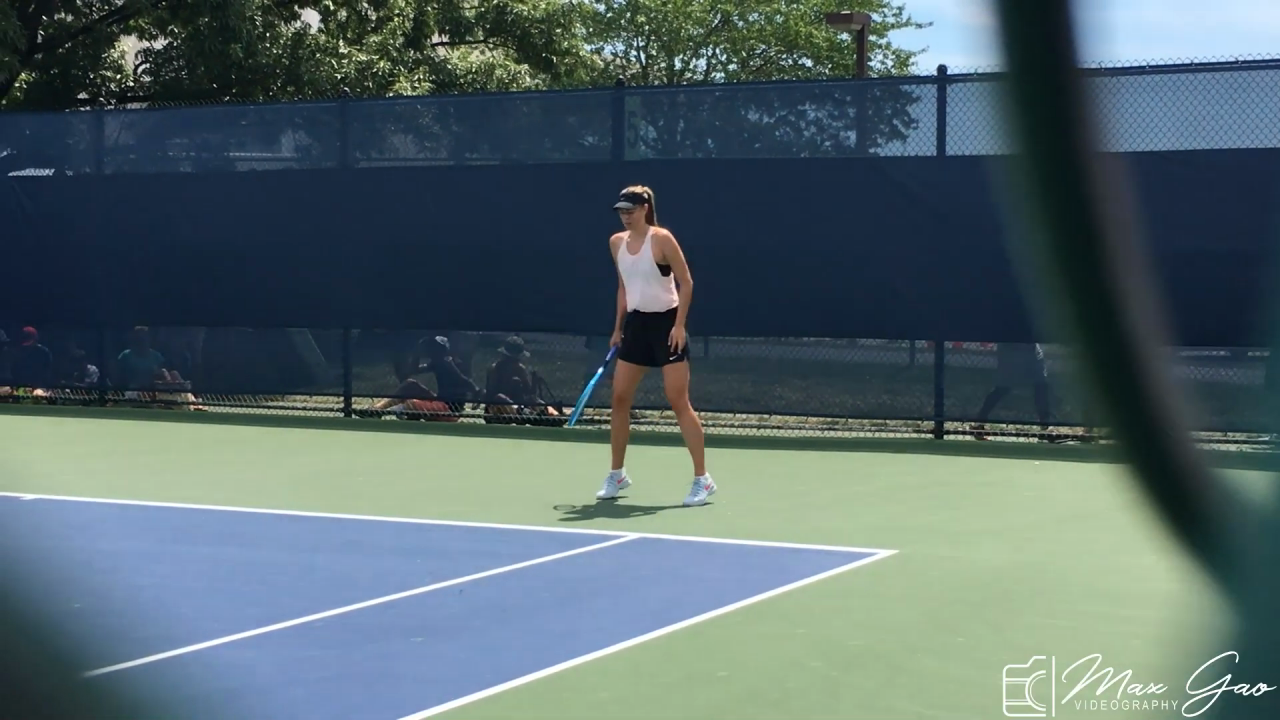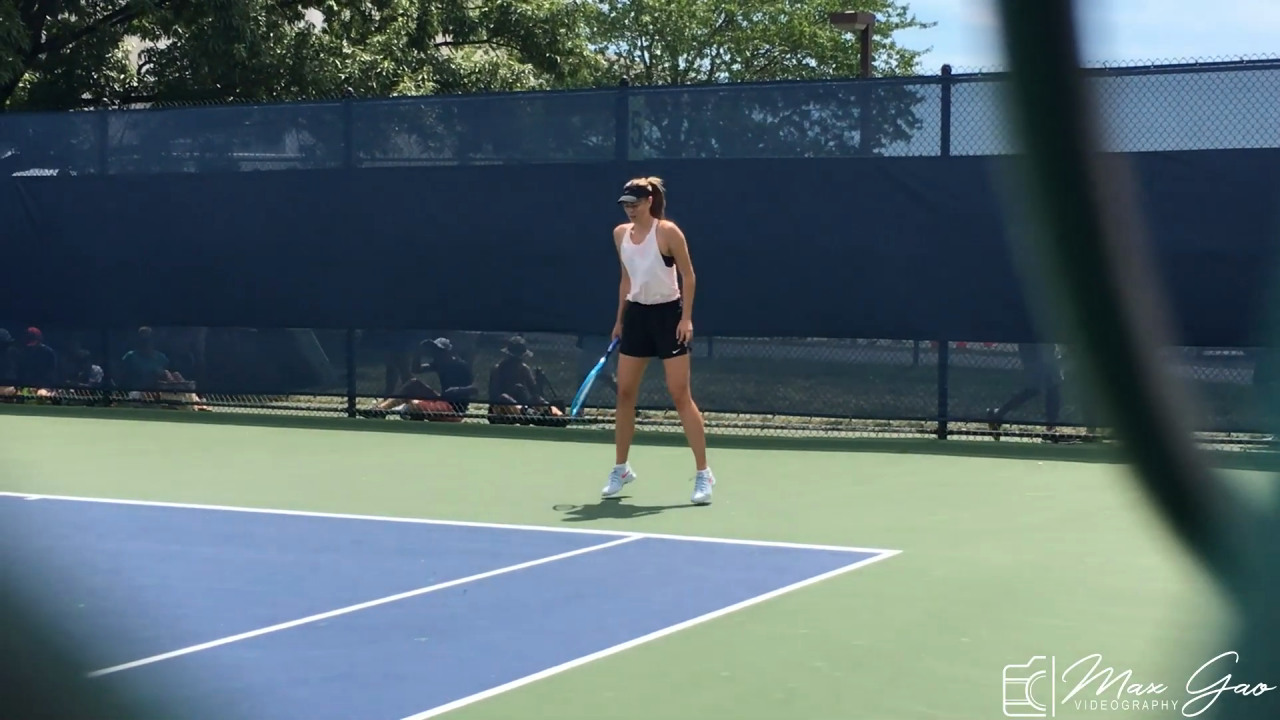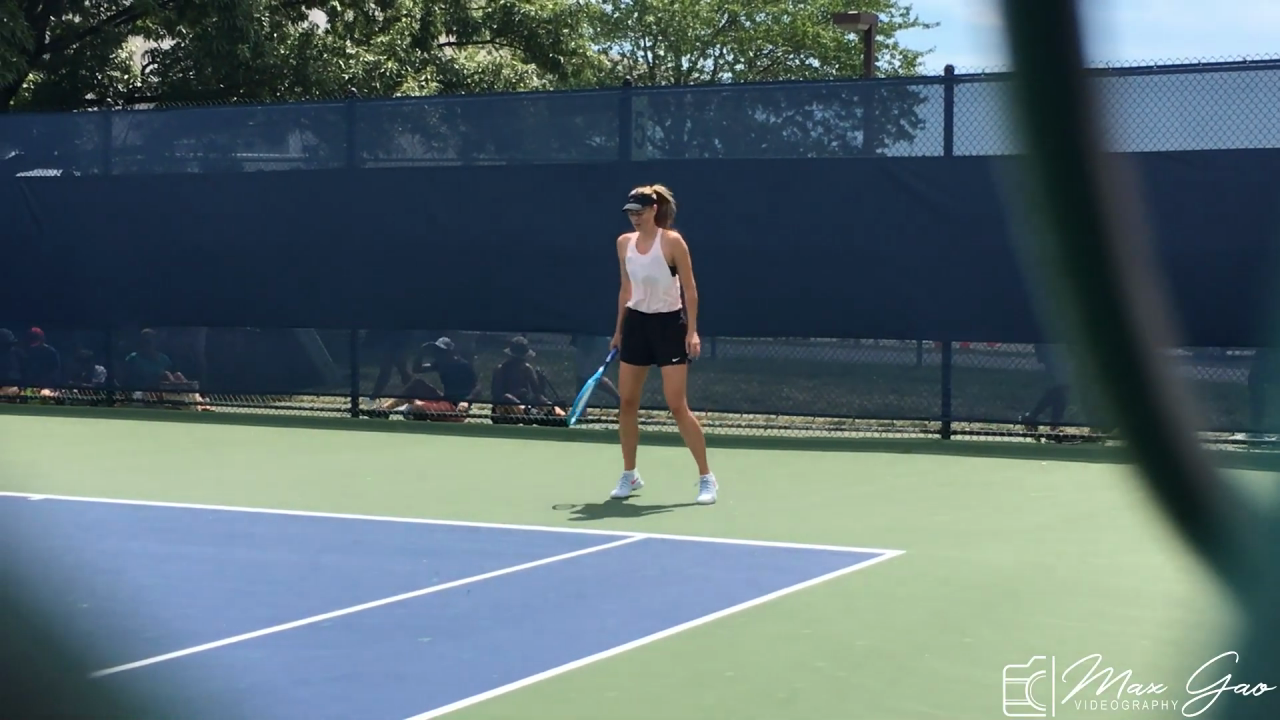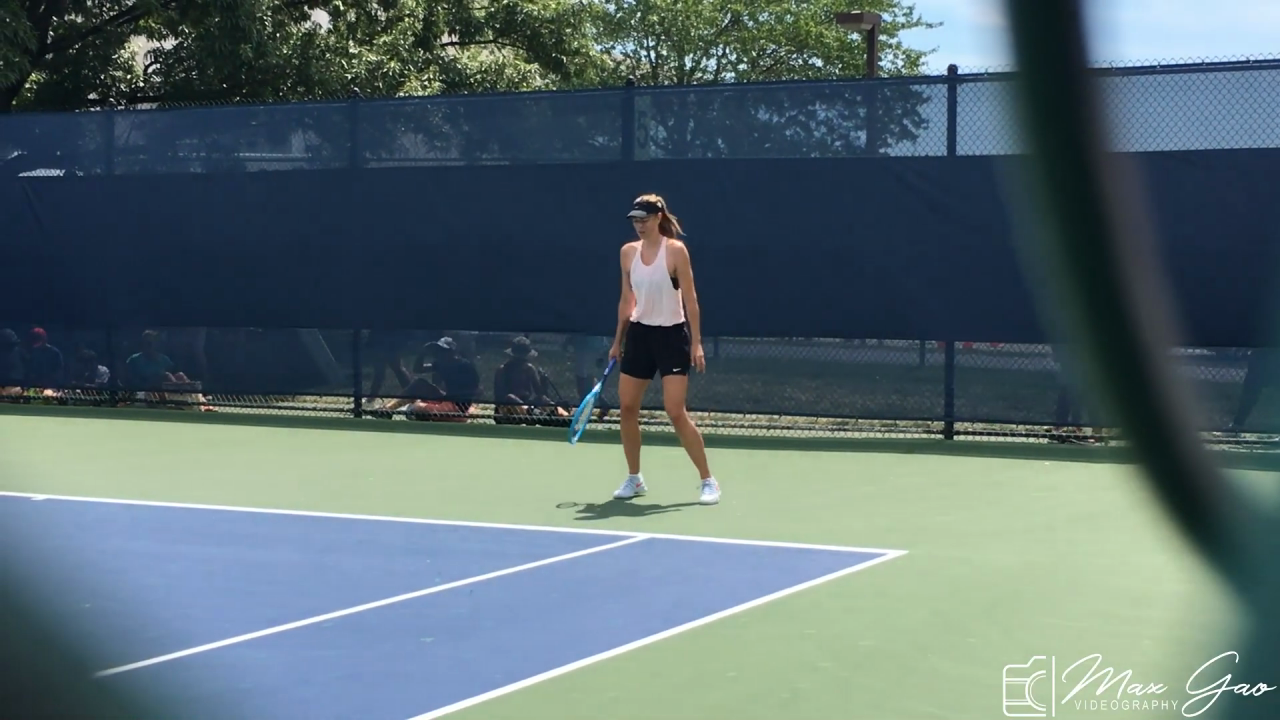
dt=0.1s
person 1, frame 1
left shoulder: (662, 239)
right shoulder: (617, 242)
left elbow: (686, 283)
left wrist: (680, 325)
right wrist: (618, 328)
left hip: (666, 321)
right hip: (636, 324)
left knee: (678, 402)
right knee: (619, 399)
left ankle: (703, 480)
right ankle: (617, 474)
person 1, frame 2
left shoulder: (667, 231)
right shoulder: (620, 234)
left elbow: (688, 276)
left wrist: (687, 317)
right wrist: (619, 319)
left hip: (668, 314)
right hip: (636, 315)
left knee: (680, 397)
right knee: (624, 393)
left ankle: (703, 474)
right ankle: (621, 469)
person 1, frame 3
left shoulder: (672, 239)
right shoulder: (624, 242)
left elbow: (689, 287)
left wrist: (692, 330)
right wrist: (618, 329)
left hip: (669, 324)
right hip: (637, 323)
left knee: (677, 405)
right knee: (627, 403)
left ankle: (707, 478)
right ankle: (630, 475)
person 1, frame 4
left shoulder: (675, 250)
right shoulder: (628, 252)
left elbow: (690, 298)
left wrist: (697, 342)
right wrist: (618, 340)
left hip: (671, 335)
right hip: (638, 334)
left knee: (676, 414)
right knee: (627, 409)
left ankle: (708, 481)
right ankle: (634, 478)
